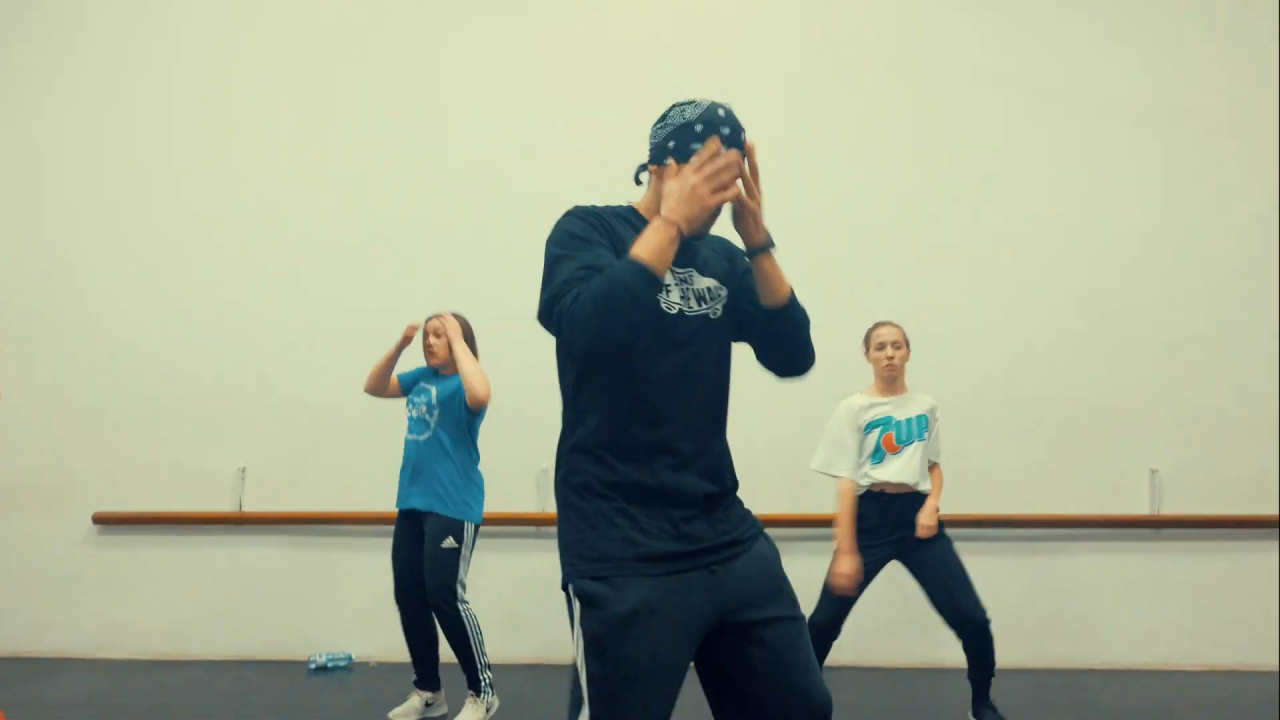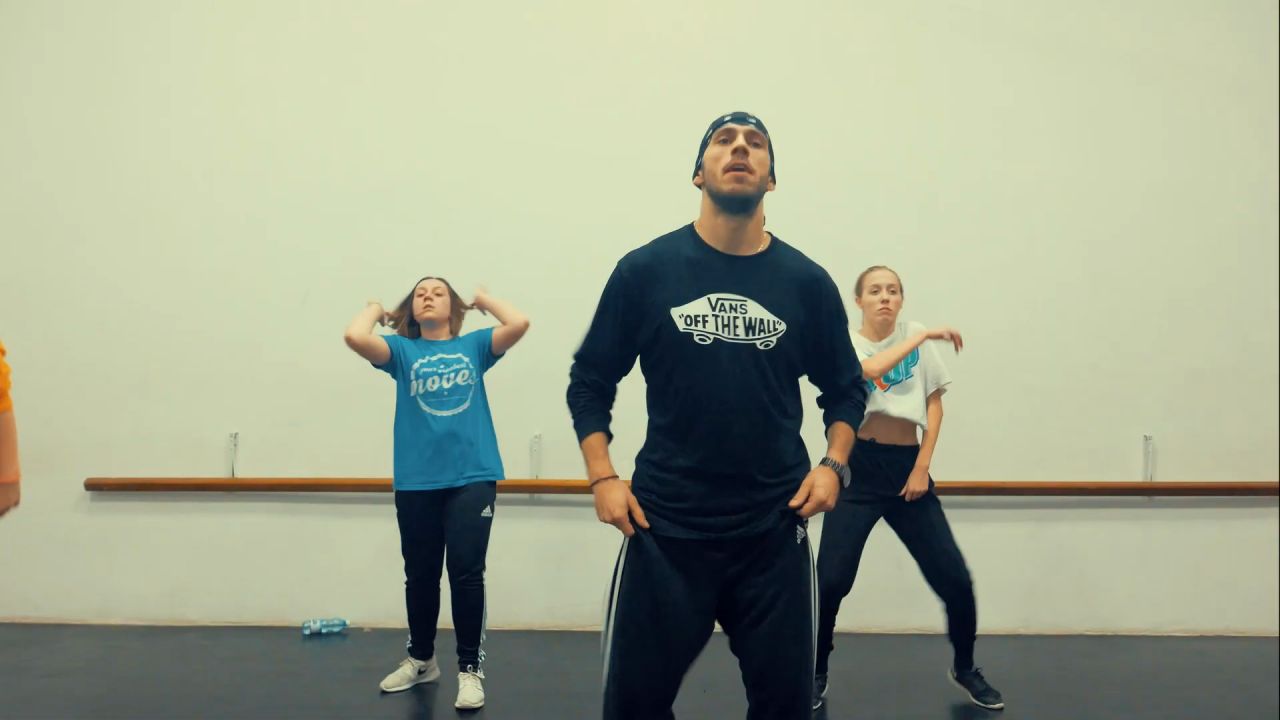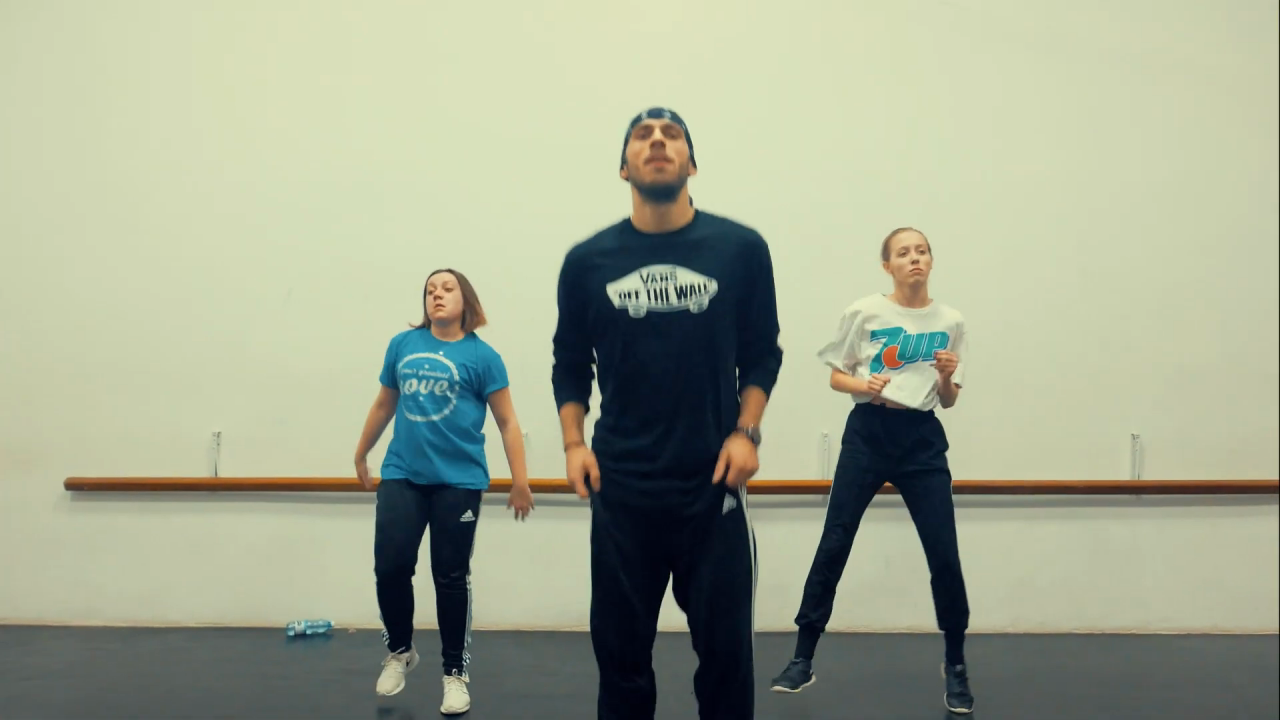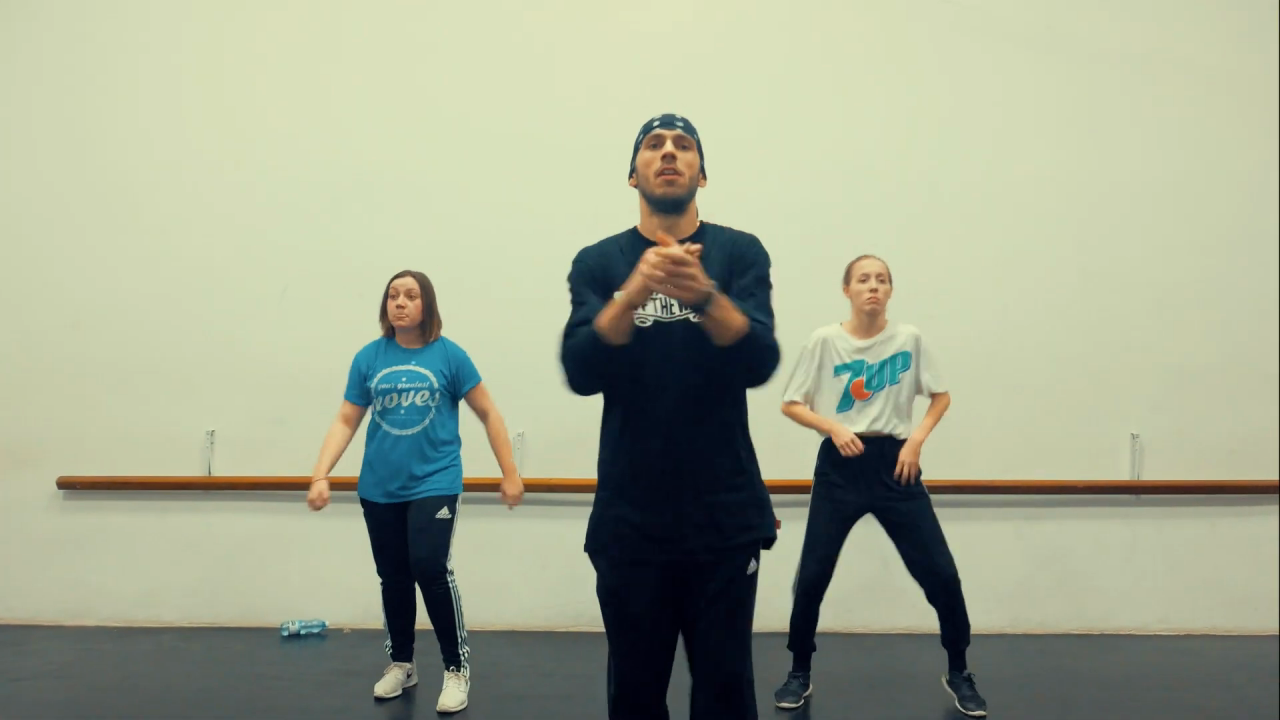
dt=0.5s
person 1, frame 1
left shoulder: (723, 260)
right shoulder: (588, 230)
left elbow: (790, 358)
right elbow: (578, 320)
left wrist: (755, 235)
right wrist: (670, 222)
left hip: (721, 527)
right hip: (620, 535)
person 1, frame 2
left shoulder: (807, 283)
right shoulder: (645, 271)
left elbow: (844, 388)
right elbow: (589, 381)
left wrist: (833, 466)
right wrist: (603, 477)
left hip: (773, 530)
right hip: (667, 530)
person 1, frame 3
left shoulder: (740, 247)
right shoulder: (587, 260)
left elbow: (762, 353)
right elbow: (571, 364)
left wrist: (745, 432)
right wrist: (573, 442)
left hip: (711, 490)
right hip: (621, 493)
left knee: (725, 655)
right knee: (620, 656)
person 1, frame 4
left shoulder: (739, 253)
right shoulder: (599, 264)
left elbow: (759, 363)
right elbow: (585, 374)
left wrist: (700, 292)
right wrist: (638, 288)
left hip: (728, 515)
right hip: (630, 520)
person 2, frame 1
left shoulder: (924, 405)
right shoulder: (853, 409)
left elbow: (934, 467)
right elbow: (846, 481)
left wrist: (931, 508)
right wrist: (843, 551)
left hip: (916, 515)
right hip: (870, 519)
left knee: (973, 619)
right knee: (826, 618)
person 2, frame 2
left shoulder: (914, 337)
left elbow: (935, 399)
right elbow: (871, 370)
left wrist: (924, 465)
right wrist: (923, 336)
left hip: (907, 465)
right hip: (858, 468)
left knee: (954, 578)
right knee: (832, 578)
left ankle: (965, 668)
right ankle: (817, 674)
person 2, frame 3
left shoulder: (951, 320)
right shoulder: (863, 312)
left elbow: (948, 398)
right elbow: (836, 375)
left wrist: (949, 373)
right wrist: (861, 382)
left hip: (923, 438)
right hip: (868, 433)
left knee: (944, 554)
right knee: (834, 544)
left ankle: (955, 667)
right ankle: (803, 659)
person 2, frame 4
left shoulder: (910, 338)
right shoulder: (823, 341)
left elbow: (940, 397)
right elbow: (791, 405)
left wrist: (917, 440)
right wrist: (832, 430)
left hip: (894, 464)
right hip: (839, 467)
left knee: (941, 574)
right knee: (811, 578)
left ankle: (958, 673)
right ankle: (800, 673)
person 3, frame 1
left shoulder: (464, 384)
right shoulder: (424, 377)
left elbow: (480, 395)
right elbow: (374, 386)
left wrist: (456, 337)
right wrist: (401, 343)
left hip: (454, 508)
right hip: (413, 505)
left knee: (447, 596)
right knee: (410, 597)
person 3, frame 2
left shoulder: (474, 345)
right shoulder: (401, 349)
left elbow: (519, 324)
right elbow: (354, 338)
left wrist: (481, 299)
right wrist: (375, 309)
left hip: (473, 476)
right hip: (417, 481)
left knee: (466, 570)
right knee: (421, 574)
left ankle: (471, 669)
right ankle: (420, 660)
person 3, frame 3
left shoulder: (480, 354)
right shoulder: (403, 344)
left elbow: (507, 421)
right elbow: (384, 404)
left wrist: (520, 481)
right wrist: (362, 455)
left hip: (459, 480)
right hip: (401, 475)
left knee: (451, 576)
right knee: (391, 567)
left ankle: (455, 673)
right ankle: (398, 652)
person 3, frame 4
left shoulder: (449, 355)
right shoulder: (369, 357)
left elbow: (488, 414)
right elbow: (346, 423)
left wrist: (510, 474)
right wrist: (320, 476)
left hip: (434, 485)
right hip: (380, 489)
left knee: (432, 570)
right knee: (394, 578)
left ankle: (456, 669)
right ankle: (401, 663)
